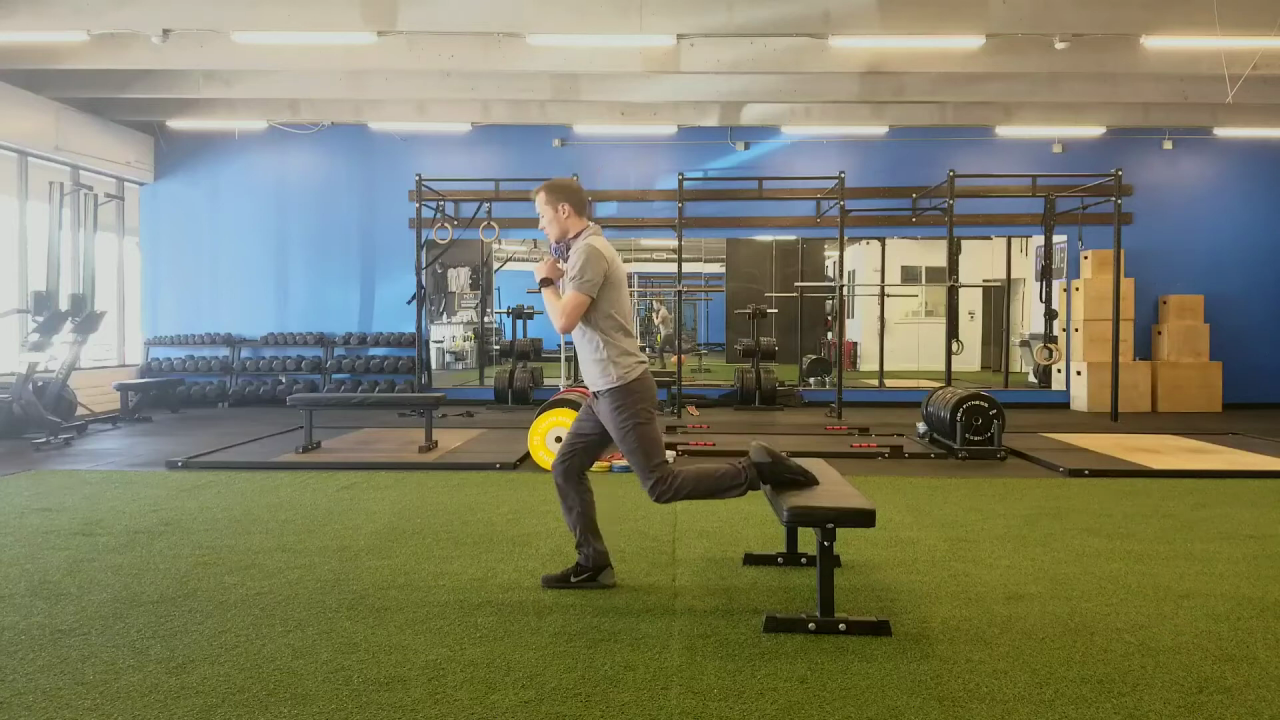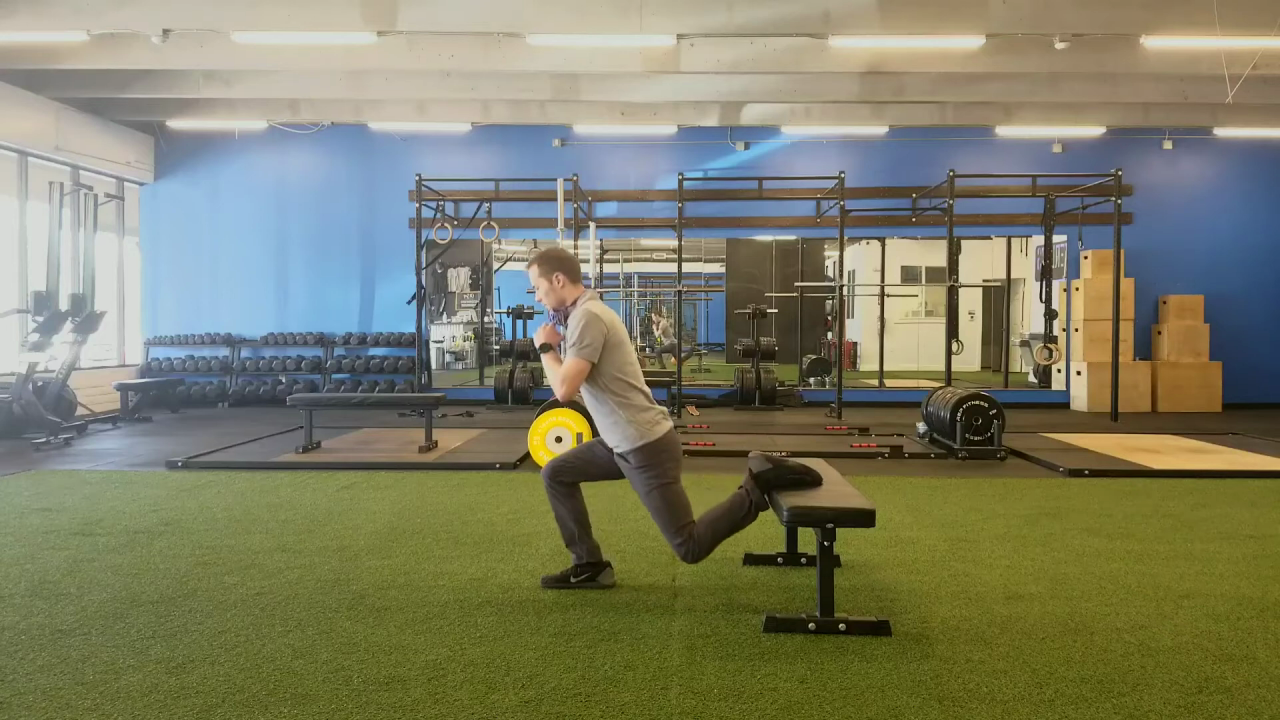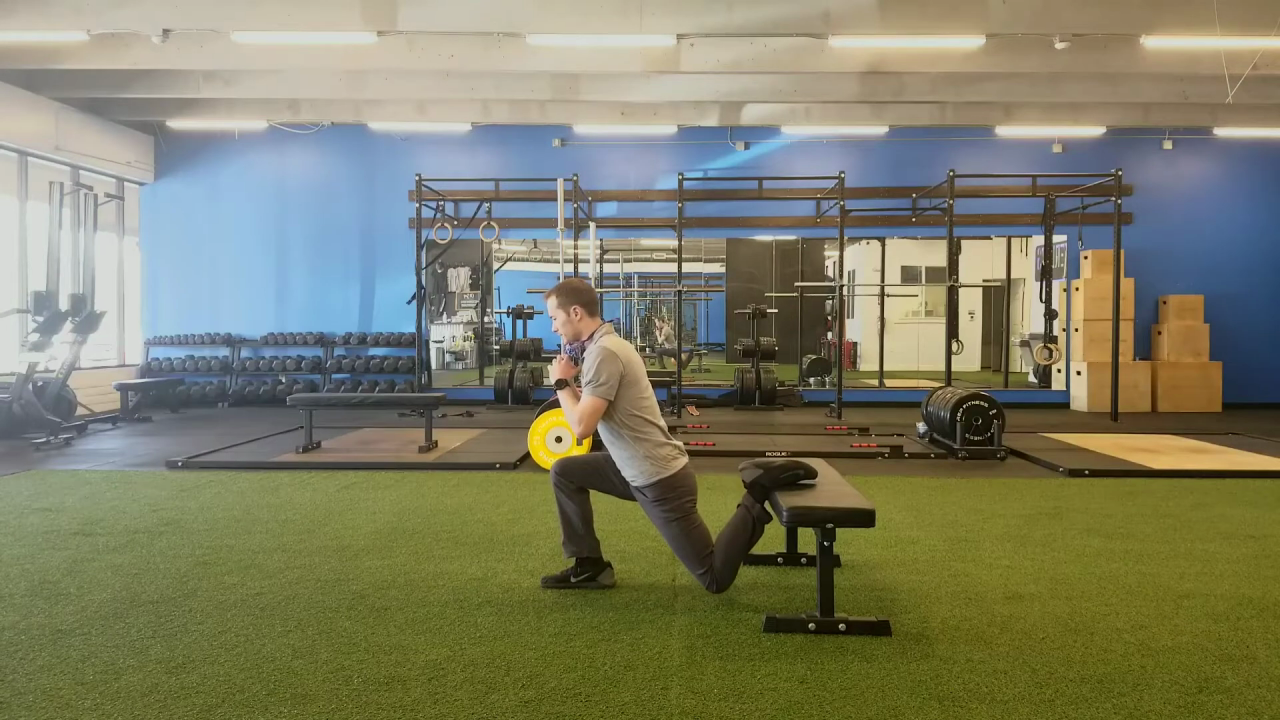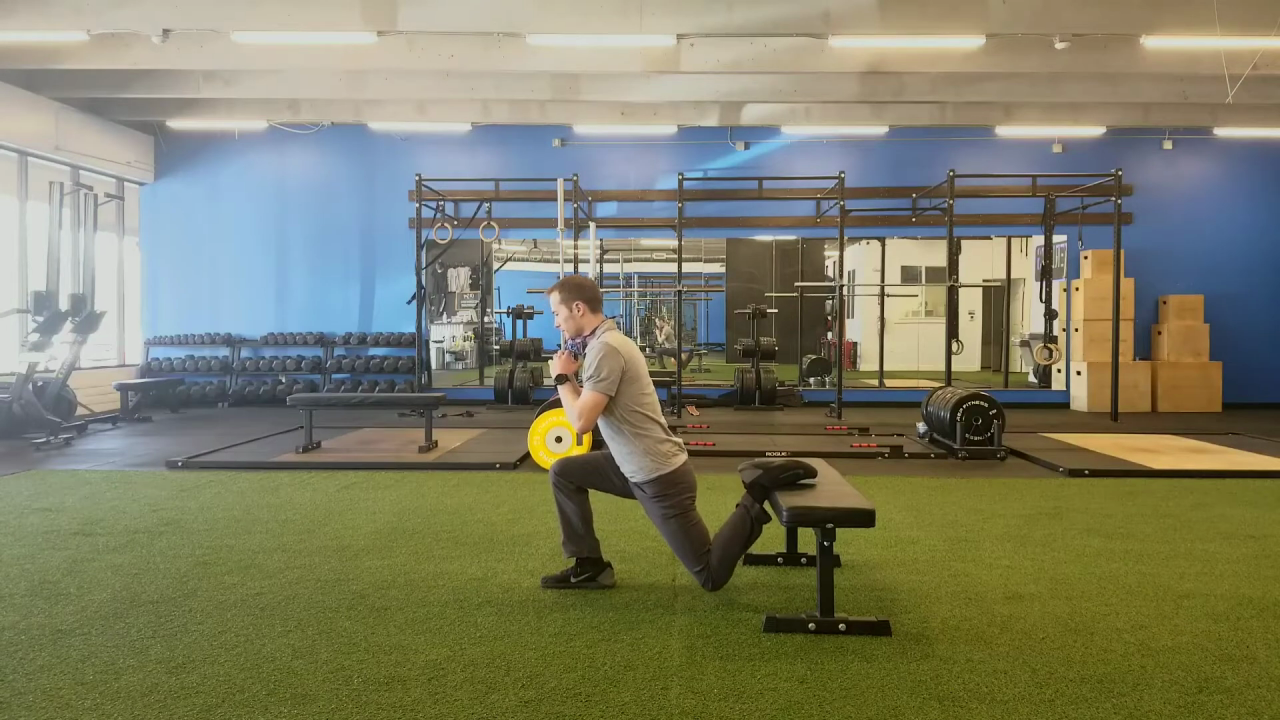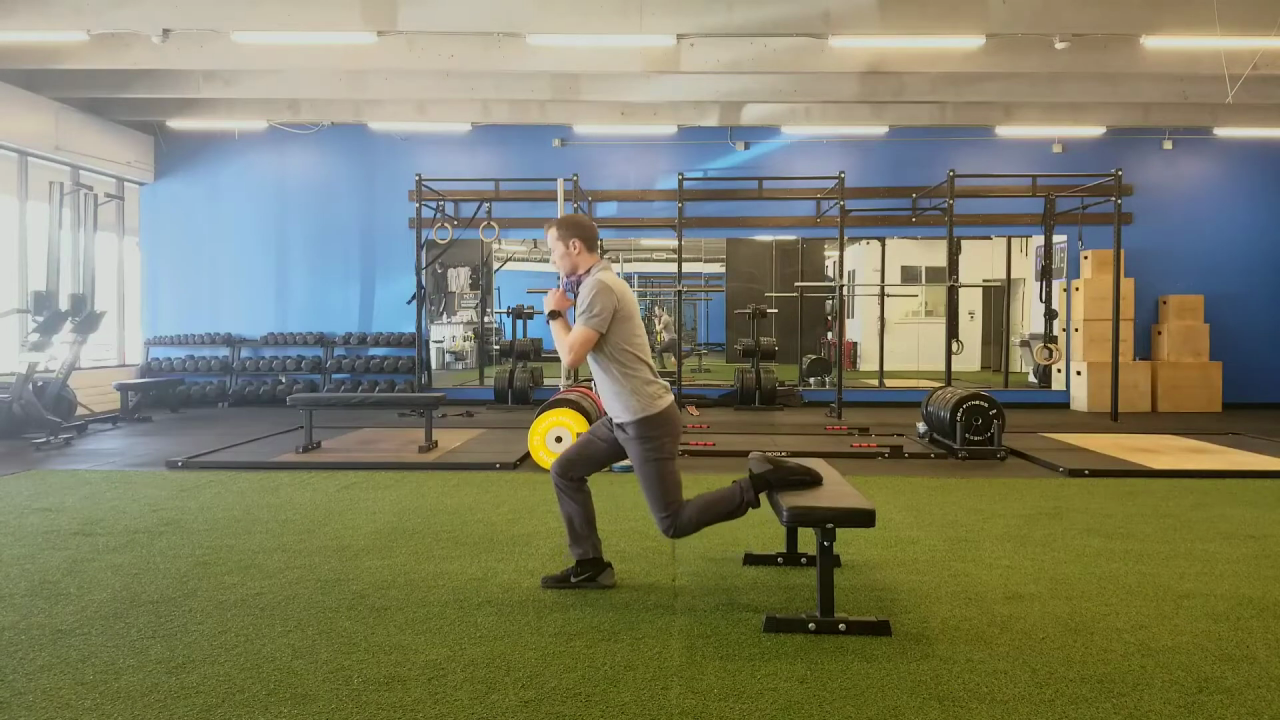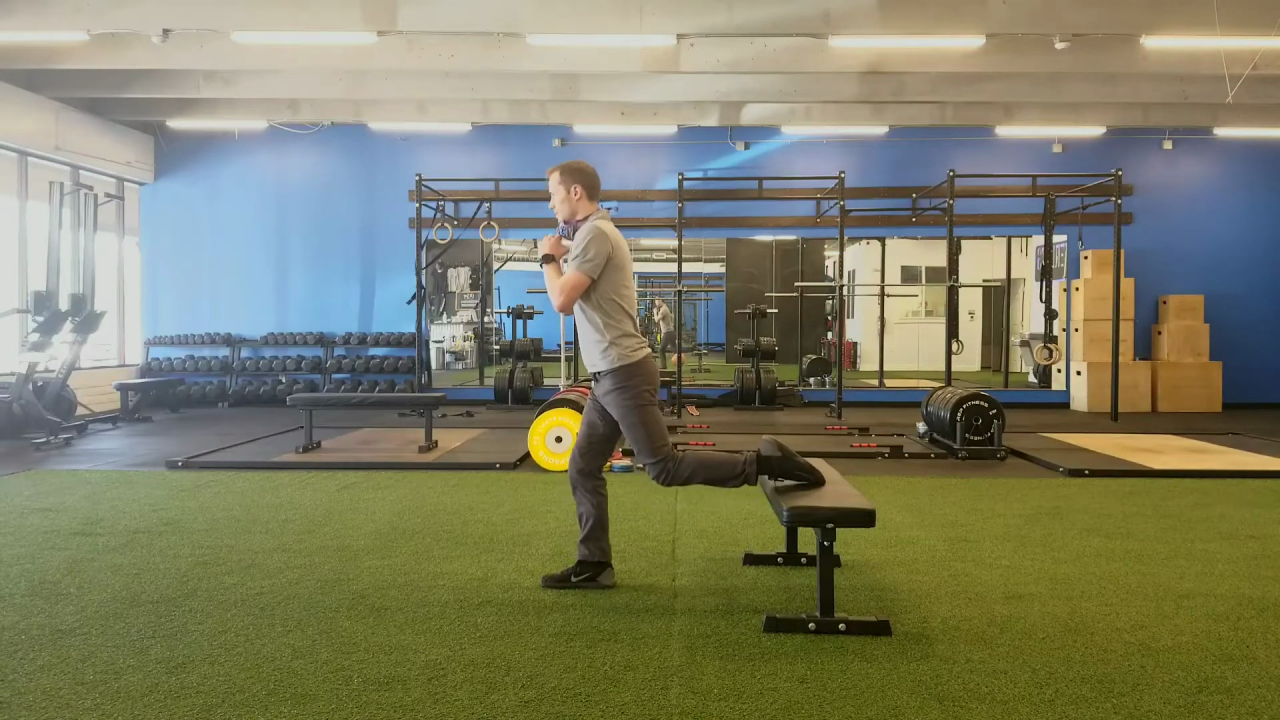
dt=0.5s
person 1, frame 1
left shoulder: (588, 251)
right shoulder: (587, 249)
left elbow: (564, 321)
right elbow: (574, 317)
left wrist: (547, 282)
right wrist: (559, 280)
left hip: (622, 390)
right hip: (606, 390)
left knee: (661, 484)
right knee: (567, 468)
left ankle: (757, 469)
right ankle: (593, 565)
person 1, frame 2
left shoulder: (586, 317)
right shoulder: (586, 312)
left elbow: (565, 389)
right elbow: (577, 384)
left wrist: (546, 348)
right wrist: (557, 347)
left hip: (645, 447)
right hip: (624, 441)
left knee: (690, 546)
right knee: (556, 474)
left ankle: (758, 484)
right ankle: (590, 565)
person 1, frame 3
left shoulder: (603, 353)
right shoulder: (607, 344)
left elbow: (582, 426)
right elbow: (590, 412)
left wrist: (561, 383)
right wrist: (570, 386)
left hip: (660, 479)
right hip: (641, 470)
left knee: (715, 577)
right knee: (565, 473)
left ankle: (759, 494)
right ankle: (590, 565)
person 1, frame 4
left shoulder: (605, 349)
right shoulder: (608, 341)
left elbow: (582, 422)
right elbow: (590, 408)
left wrist: (562, 378)
right wrist: (570, 380)
left hip: (660, 477)
right hip: (641, 468)
left knee: (711, 574)
right knee: (564, 473)
left ankle: (759, 494)
right ankle: (590, 565)
person 1, frame 5
left shoulder: (599, 286)
right shoulder: (599, 282)
left elbow: (572, 357)
right elbow: (582, 350)
left wrist: (554, 314)
right wrist: (566, 314)
left hip: (647, 420)
right hip: (625, 417)
left knee: (673, 521)
right knee: (565, 471)
left ankle: (759, 481)
right ankle: (590, 566)
person 1, frame 6
left shoulder: (594, 233)
right shoulder: (594, 233)
left elbow: (563, 301)
left wrist: (548, 259)
right wrist: (561, 258)
left hip: (623, 373)
right hip: (609, 375)
left knee: (664, 467)
right knee: (582, 468)
left ankle: (763, 462)
right ankle: (594, 564)
